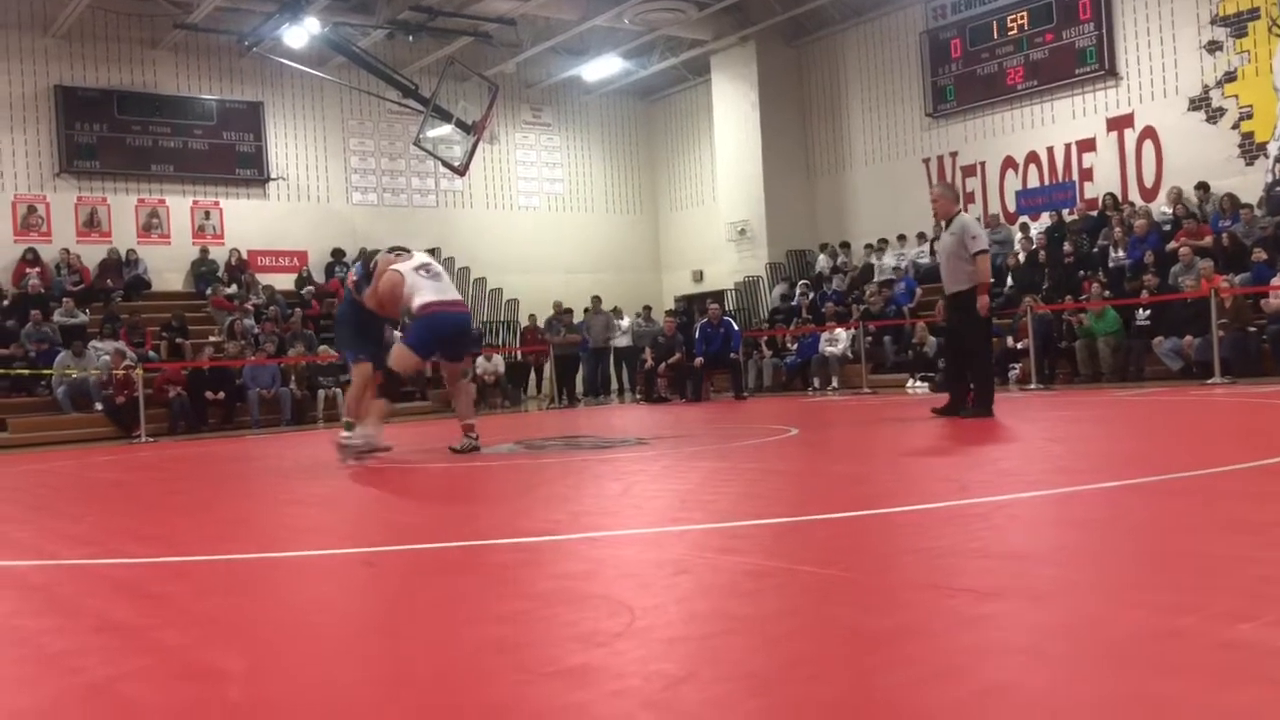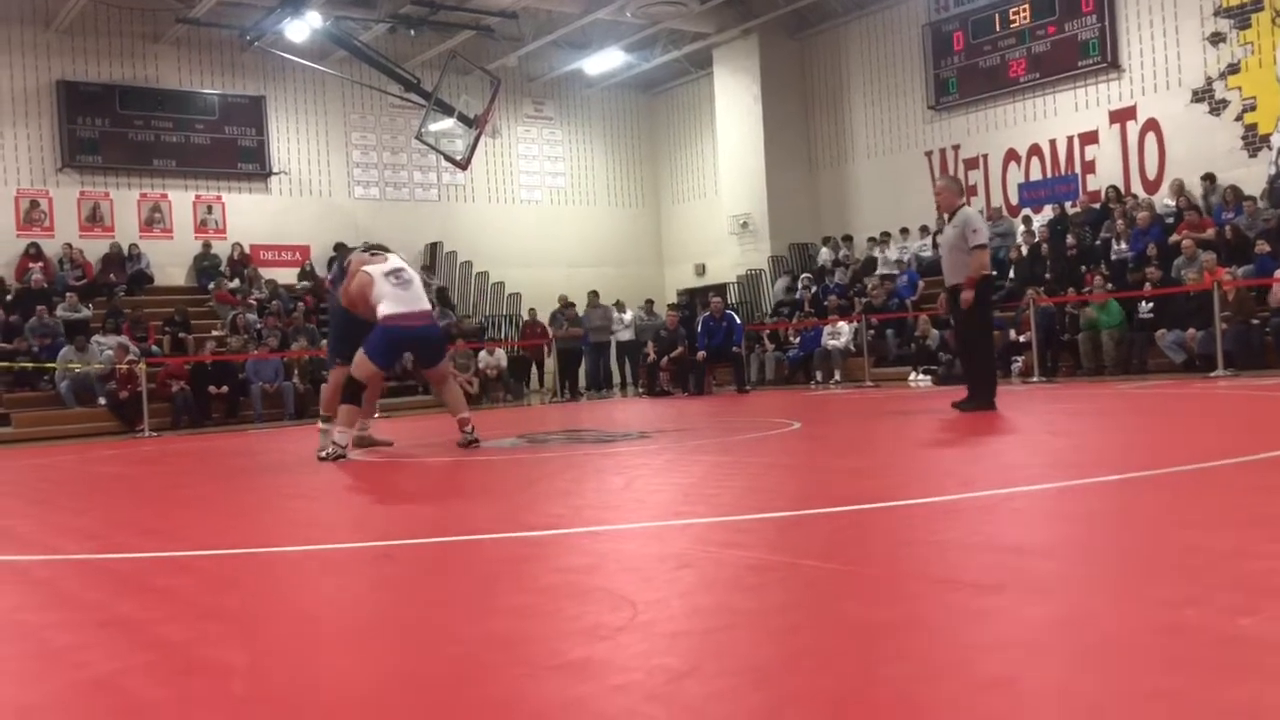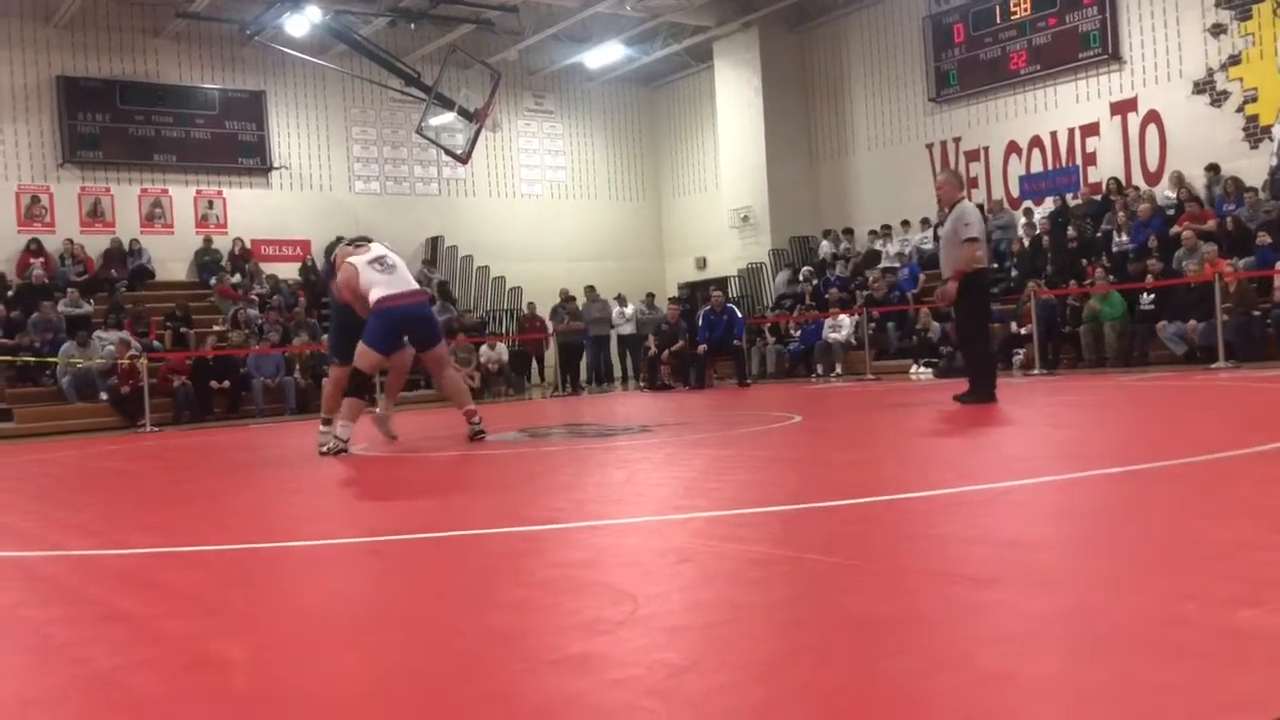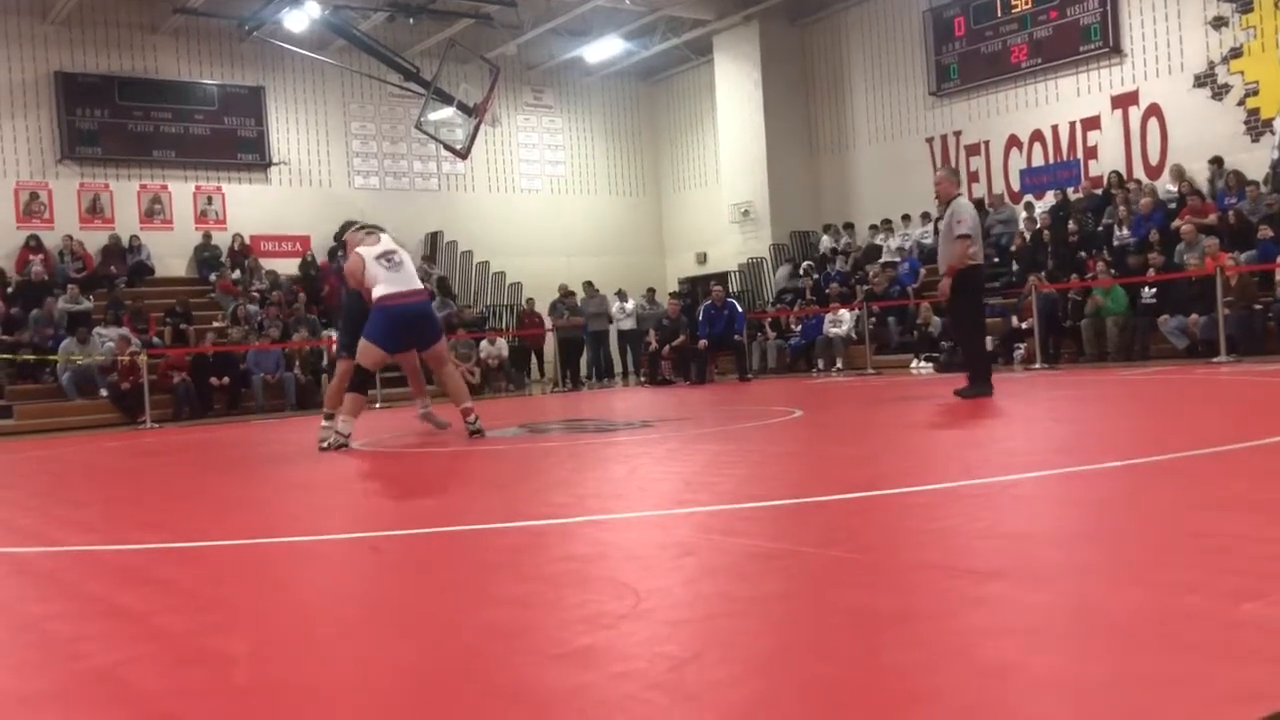
dt=0.2s
person 1, frame 1
left shoulder: (967, 223)
right shoulder: (947, 229)
left elbow: (982, 259)
left wrist: (983, 293)
right wrist: (946, 299)
left hip: (972, 297)
right hip: (957, 298)
left knee: (978, 351)
right knee: (954, 351)
left ankle: (982, 404)
right ankle: (958, 401)
person 1, frame 2
left shoulder: (969, 216)
right shoulder: (951, 222)
left elbow: (980, 254)
left wrist: (969, 287)
right wrist: (948, 291)
left hip: (973, 289)
right hip: (959, 290)
left knee: (979, 343)
right knee: (965, 344)
left ankle: (985, 397)
right ankle: (976, 394)
person 1, frame 3
left shoulder: (965, 210)
right shoulder: (953, 213)
left elbow: (972, 248)
left wrist: (954, 280)
right wrist: (945, 283)
left hip: (970, 282)
right hip: (962, 283)
left knee: (976, 336)
right knee: (966, 337)
left ankle: (985, 389)
right ankle: (978, 387)
person 1, frame 4
left shoulder: (960, 207)
right shoulder: (952, 209)
left elbow: (964, 244)
left wrist: (948, 276)
right wrist: (949, 277)
left hip: (963, 276)
right hip: (965, 277)
left knee: (964, 329)
right knee: (969, 329)
left ankle: (980, 381)
right ankle: (979, 380)
person 2, frame 1
left shoulder: (389, 279)
right shoulder: (422, 257)
left elbow: (391, 312)
left hip: (432, 319)
right hip: (461, 316)
right knee: (457, 379)
right ankle: (470, 436)
person 2, frame 2
left shoulder: (360, 279)
right shoulder: (398, 259)
left elbow: (366, 312)
left hip: (393, 328)
right hip: (427, 326)
left knee: (353, 385)
right knee: (444, 381)
left ankle: (338, 446)
right ankle: (468, 432)
person 2, frame 3
left shoulder: (346, 272)
right shoulder: (381, 247)
left elbow: (363, 309)
left hip: (387, 312)
right hip: (419, 305)
left knee: (359, 377)
right knee: (443, 368)
left ankle: (340, 440)
right ankle: (475, 423)
person 2, frame 4
left shoulder: (354, 262)
right shoulder: (390, 239)
left elbow: (366, 293)
left hip: (389, 309)
right hip: (421, 303)
left knee: (362, 374)
right knee: (444, 366)
left ankle: (341, 435)
right ankle: (472, 421)
person 3, frame 1
right shoulder: (361, 274)
left hip: (375, 331)
right hip: (352, 328)
left knee: (379, 383)
right knee: (363, 374)
left ankle: (362, 436)
right ankle: (348, 435)
person 3, frame 2
right shoulder: (339, 273)
left hip: (370, 326)
right hip: (344, 325)
left knee: (375, 378)
right knee: (340, 376)
left ankle: (362, 432)
right ankle: (325, 432)
person 3, frame 3
right shoulder: (332, 272)
right hip: (346, 324)
left knee: (402, 363)
right knee: (338, 375)
left ankle: (384, 413)
right ankle: (325, 431)
person 3, frame 4
right shoulder: (344, 259)
right hip: (355, 319)
left knee: (411, 363)
right knee: (344, 369)
left ankle: (425, 411)
right ankle: (327, 426)
